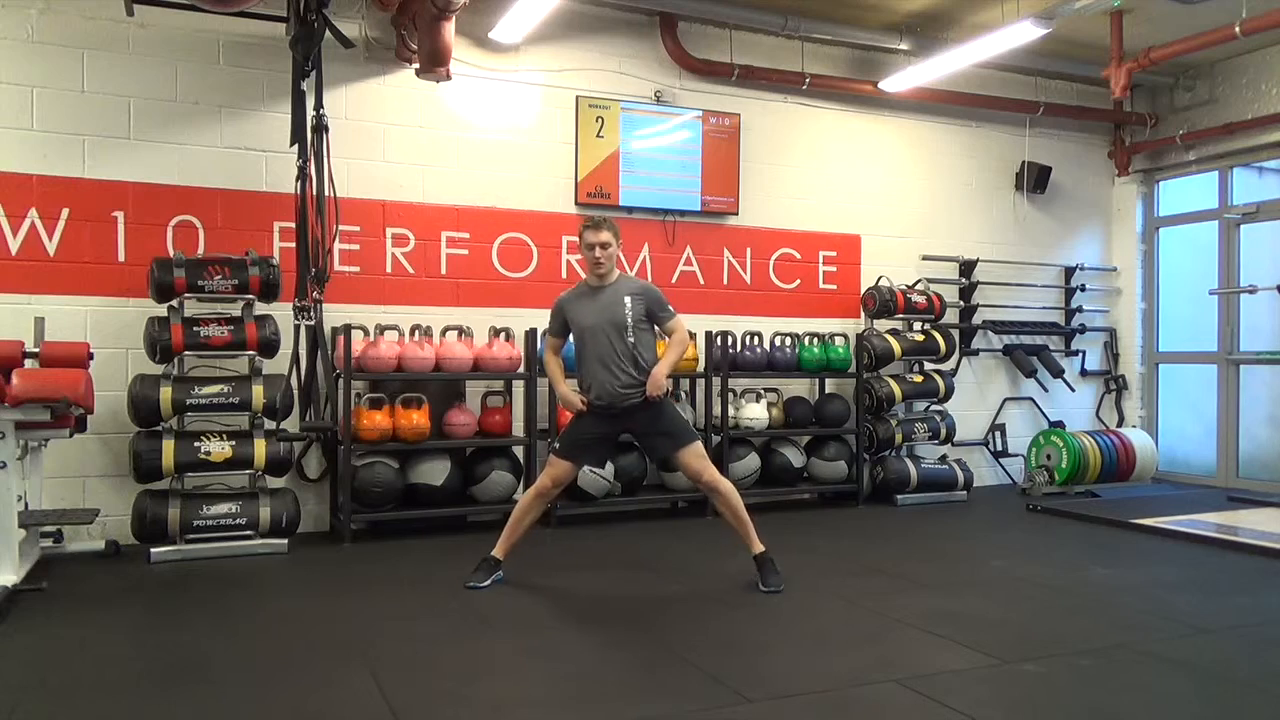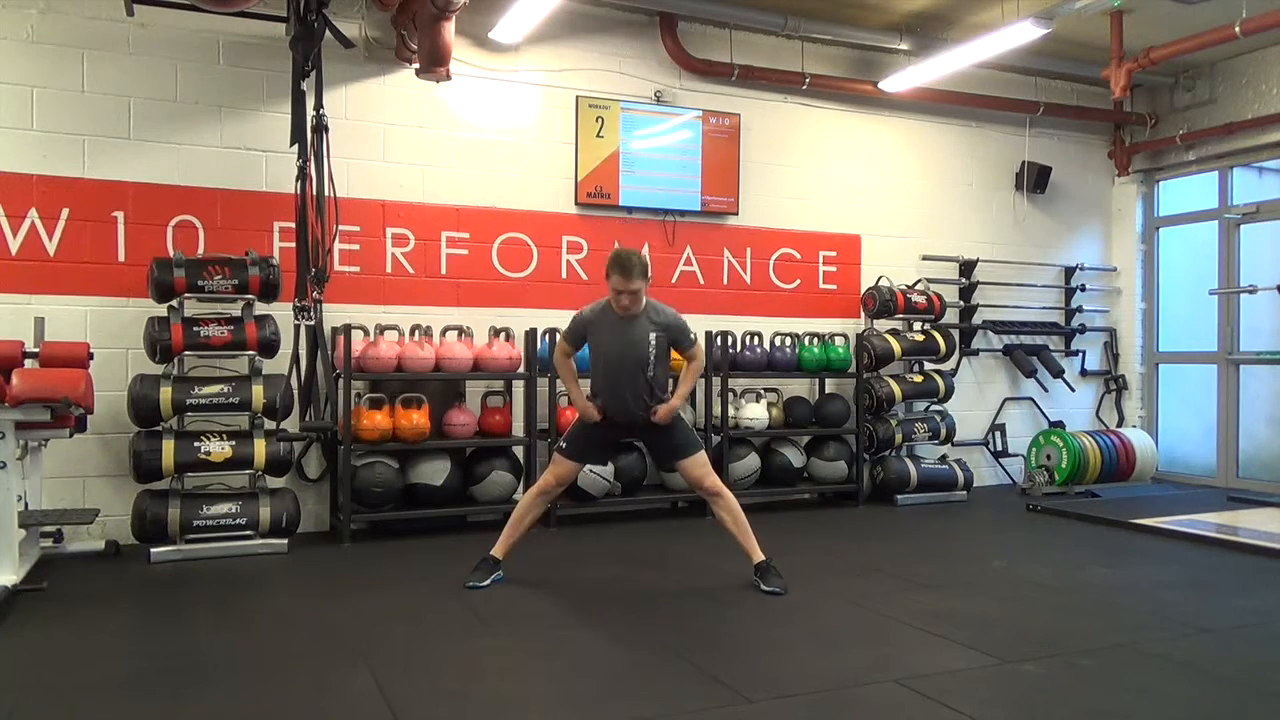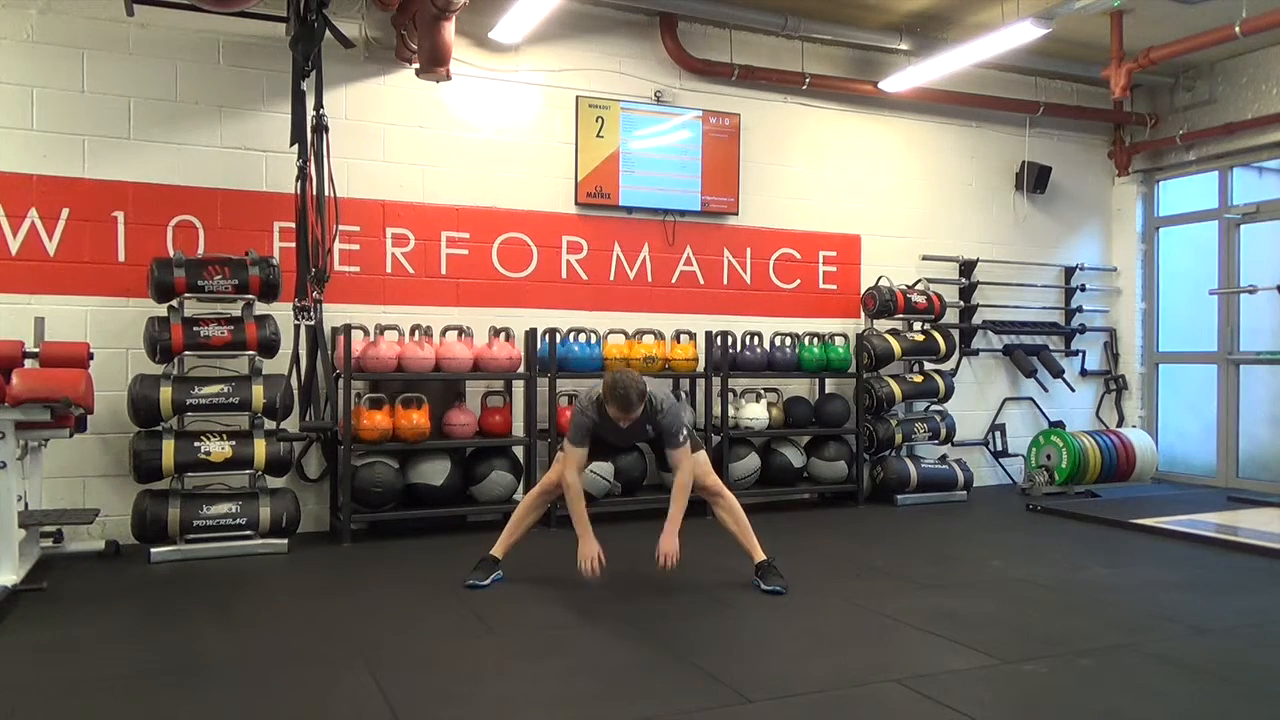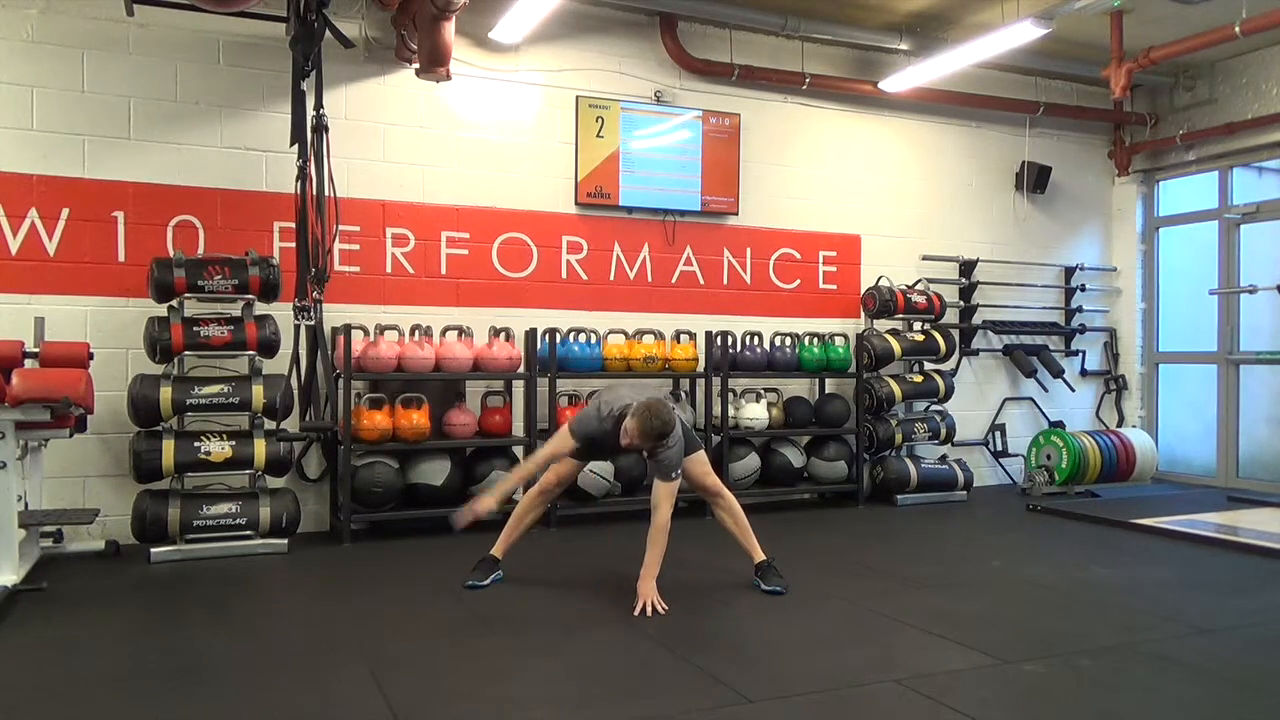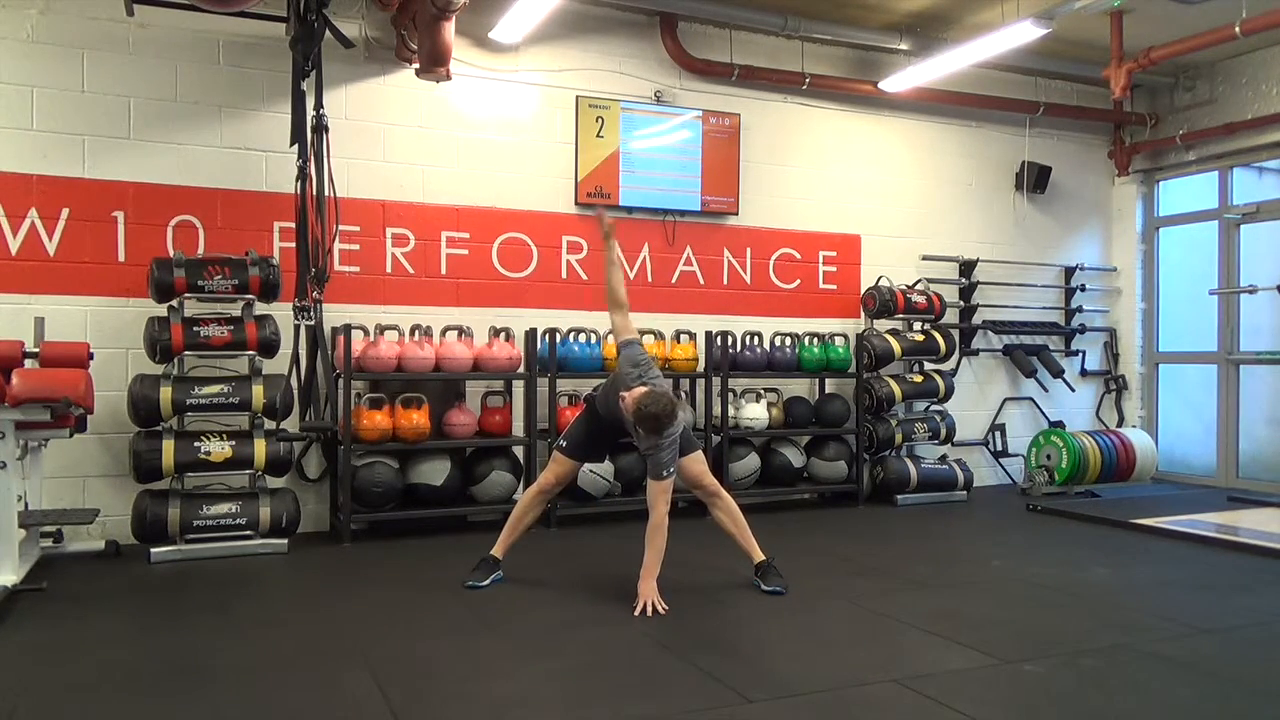
dt=1s
person 1, frame 1
left shoulder: (642, 291)
right shoulder: (567, 303)
left elbow: (680, 335)
right elbow: (551, 350)
left wrist: (661, 369)
right wrist: (562, 390)
left hip: (647, 404)
right hip: (595, 409)
left knee: (707, 477)
right knee: (547, 485)
left ankle: (760, 556)
right ankle: (494, 560)
person 1, frame 2
left shoulder: (667, 319)
right shoulder: (588, 318)
left elbow: (696, 358)
right elbow: (561, 354)
left wrist: (675, 402)
right wrist: (580, 400)
left hip: (657, 415)
right hip: (602, 416)
left knee: (710, 486)
right knee: (549, 484)
left ankle: (761, 563)
right ankle: (494, 559)
person 1, frame 3
left shoulder: (665, 406)
right shoulder: (587, 409)
left elbow: (684, 472)
right elbow: (572, 478)
left wrist: (671, 532)
right wrist: (586, 538)
left hip: (657, 430)
right hip: (601, 434)
left knee: (711, 486)
right knee: (549, 485)
left ankle: (762, 563)
right ankle: (494, 559)
person 1, frame 4
left shoulder: (671, 444)
right shoulder: (605, 412)
left elbow: (661, 513)
right elbow: (548, 452)
left wrist: (647, 580)
right wrist: (496, 496)
left hip: (660, 427)
right hip: (603, 424)
left knee: (712, 487)
right knee: (551, 482)
left ankle: (762, 564)
right ankle: (493, 558)
person 1, frame 5
left shoulder: (663, 440)
right shoulder: (638, 369)
left elbow: (658, 511)
right elbow: (618, 309)
left wrist: (648, 582)
right wrist: (611, 243)
left hip: (654, 422)
right hip: (601, 411)
left knee: (708, 488)
right knee: (548, 483)
left ankle: (763, 565)
right ankle: (493, 561)
